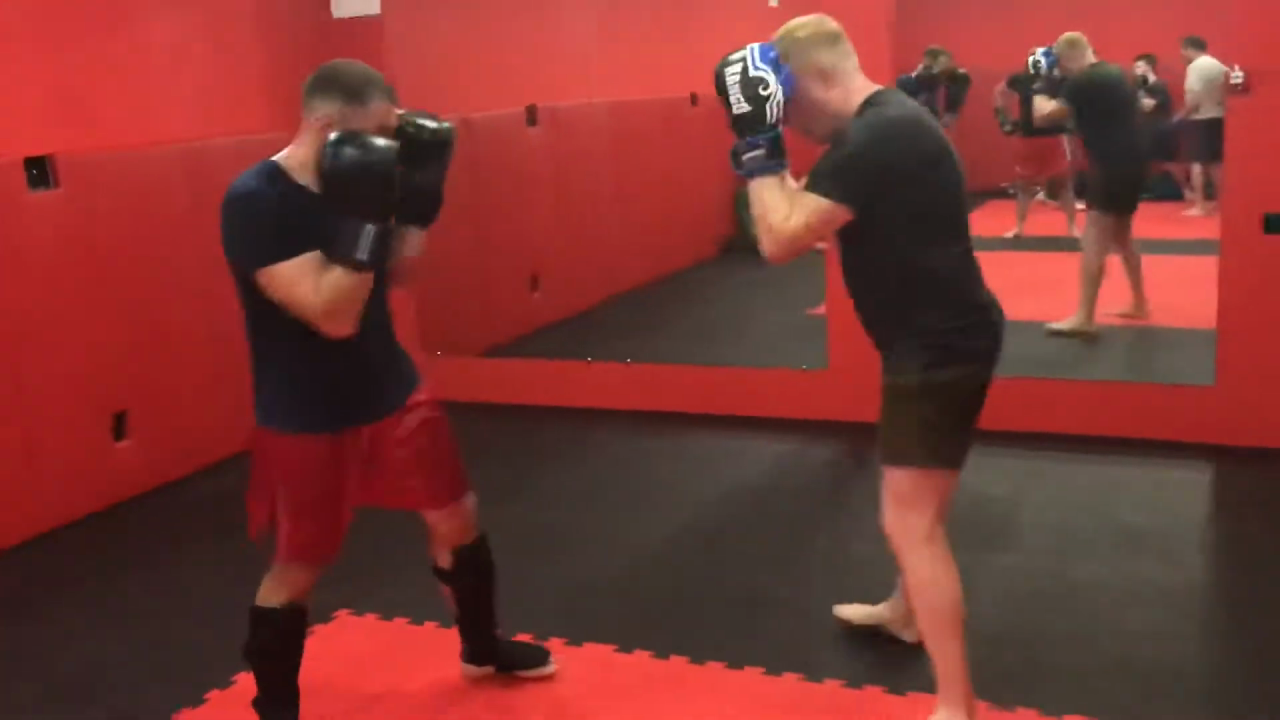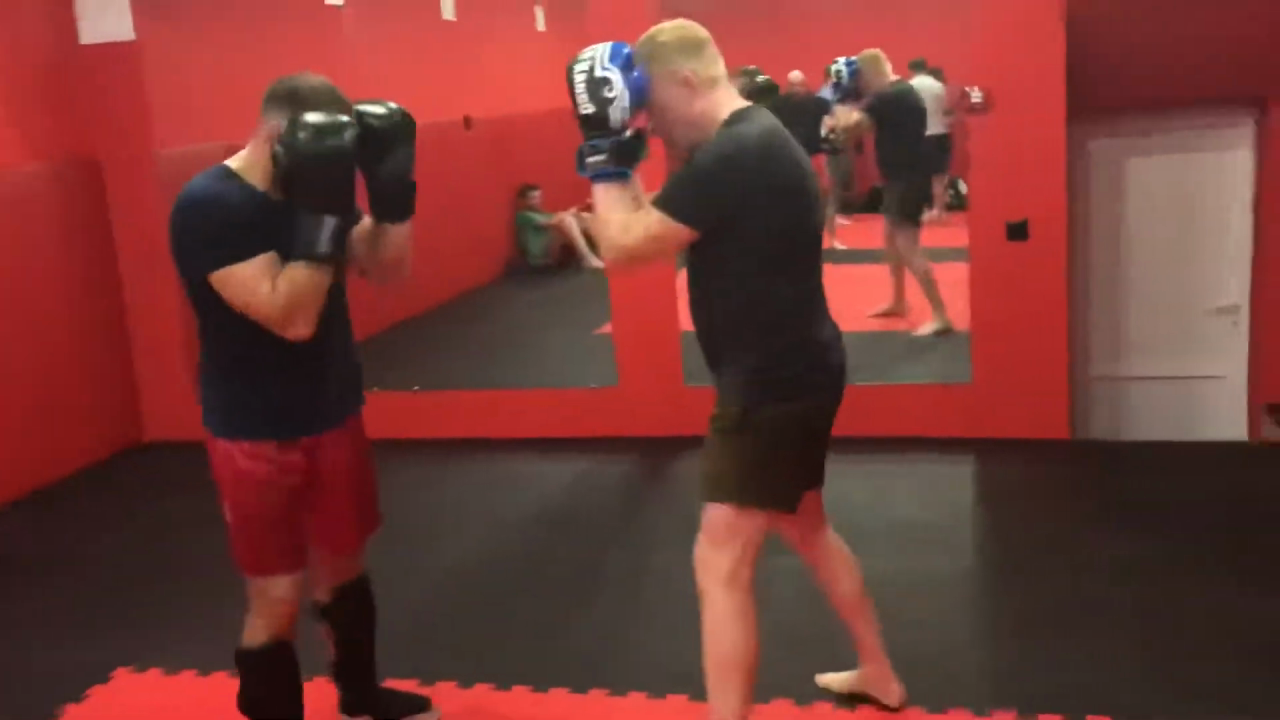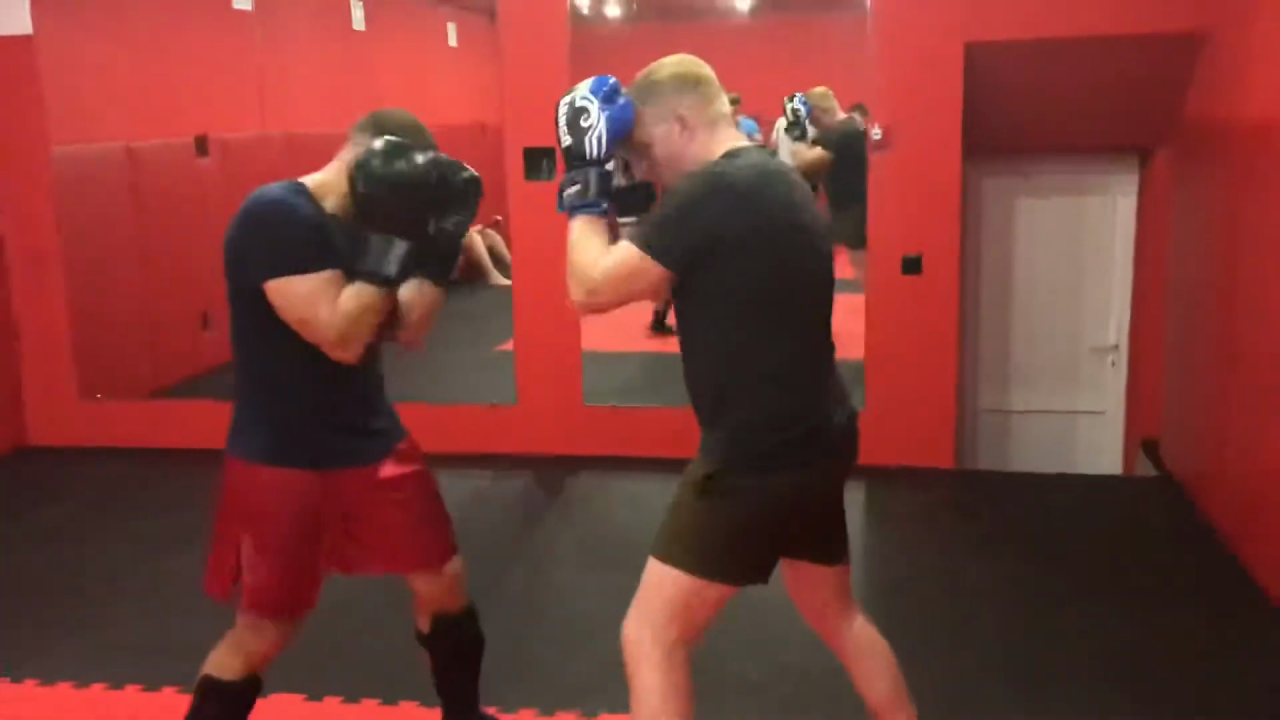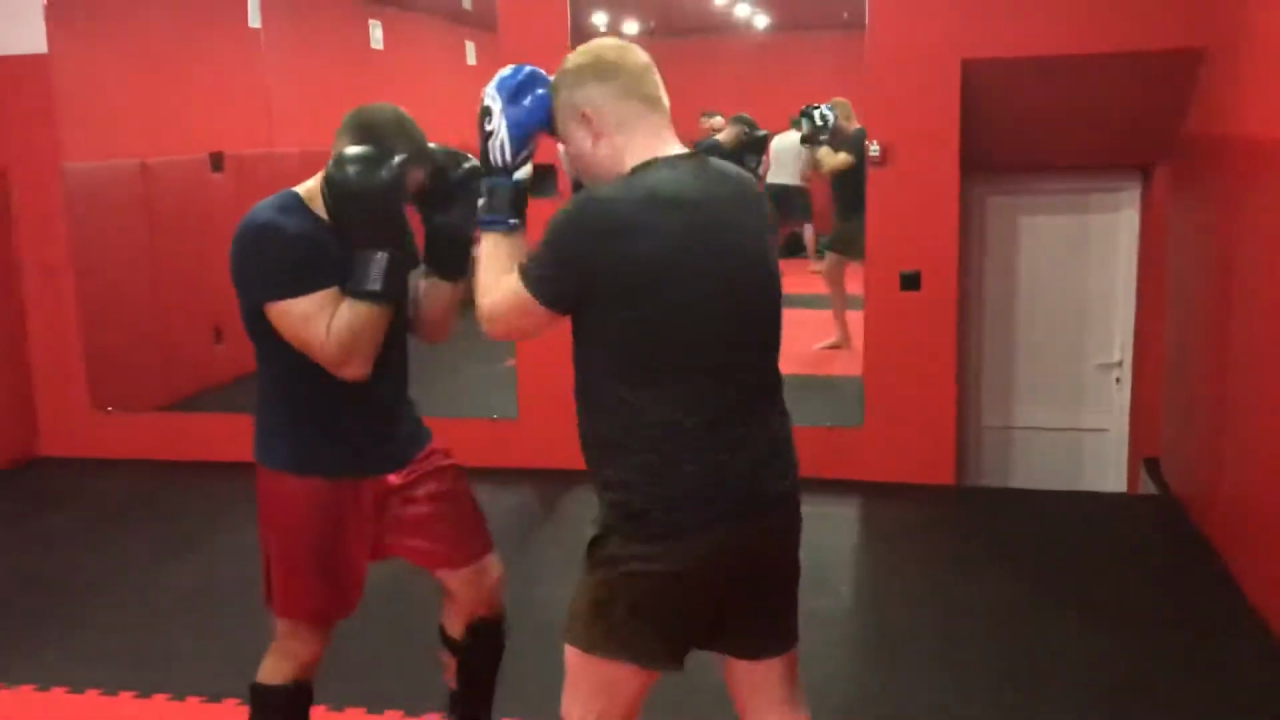
dt=0.7s
person 1, frame 1
left shoulder: (878, 137)
right shoulder: (885, 121)
left elbow: (780, 238)
right elbow: (807, 208)
left wrist: (757, 139)
right wrist: (761, 139)
left hip: (941, 347)
right hip: (936, 336)
left knee: (909, 522)
right knee: (907, 498)
right ankle: (908, 610)
person 1, frame 2
left shoulder: (730, 158)
right shoulder: (757, 138)
left elbow: (621, 248)
right elbow: (652, 218)
left wrist: (602, 147)
right wrist: (621, 152)
left hip: (769, 388)
right hip: (808, 371)
left knee: (722, 567)
right knee: (809, 530)
person 1, frame 3
left shoulder: (713, 193)
right shoulder: (771, 182)
left elbow: (592, 289)
right elbow: (657, 273)
left wrist: (584, 180)
right wrist: (609, 191)
left hip: (751, 456)
right hip: (813, 441)
left knee: (652, 636)
right knee: (836, 615)
person 1, frame 4
left shoulder: (600, 218)
right shoulder: (741, 191)
left elbow: (500, 319)
left wrist: (499, 189)
left hip: (663, 523)
right hip: (765, 506)
person 2, frame 1
left shoulder: (371, 178)
right shoulder: (255, 202)
left elbow: (401, 265)
right elbow: (334, 317)
left wrist: (422, 184)
right wrist: (361, 217)
left hip: (393, 393)
right hip: (306, 419)
left knee: (456, 519)
right knee: (297, 568)
left ankle: (482, 647)
person 2, frame 2
left shoulder: (315, 184)
right shoulder: (207, 208)
left elbow: (387, 265)
right elbow: (294, 319)
left wrist: (391, 176)
right wrist: (324, 211)
left hip: (333, 415)
right hip: (256, 433)
left knee: (342, 565)
right knee: (278, 597)
person 2, frame 3
left shoulder: (368, 220)
right shoulder: (271, 217)
left elbow: (409, 329)
right elbow: (342, 338)
left wrist: (440, 240)
right wrist: (393, 237)
left hip: (371, 438)
right hip: (281, 459)
left knee: (443, 583)
right knee: (263, 631)
person 2, frame 4
left shoulder: (380, 221)
right shoulder: (271, 234)
left elbow: (430, 326)
right elbow: (347, 358)
left wrist: (451, 233)
right wrist: (374, 248)
left hip: (399, 443)
right hip: (310, 465)
left knee: (479, 582)
right knee: (302, 639)
person 3, frame 1
left shoulder: (1084, 81)
right shoulder: (1114, 74)
left elbow: (1043, 117)
left wrist: (1040, 88)
right wrist: (1058, 87)
left hip: (1115, 165)
right hip: (1133, 162)
left knee: (1093, 239)
right knee: (1121, 235)
left ankle: (1084, 317)
right ankle: (1139, 303)
person 3, frame 2
left shoulder: (889, 97)
right shoulder: (900, 92)
left elbow: (847, 125)
right elbow: (863, 119)
left hip: (908, 179)
right hip: (899, 177)
left knee: (908, 247)
right knee: (892, 237)
left ankle: (940, 317)
right ankle: (898, 302)
person 3, frame 3
left shoulder: (844, 133)
right shoulder: (838, 131)
left elbow: (806, 162)
right elbow: (812, 156)
right wrist: (800, 133)
left hip: (856, 211)
right hip: (841, 209)
person 3, frame 4
left shoulder: (861, 140)
right shoulder: (839, 139)
left elbow: (829, 167)
right elbow: (816, 165)
left wrist: (822, 134)
right wrist: (811, 136)
left hip: (863, 220)
right hip: (846, 218)
right knee: (831, 273)
right ankle: (843, 335)
